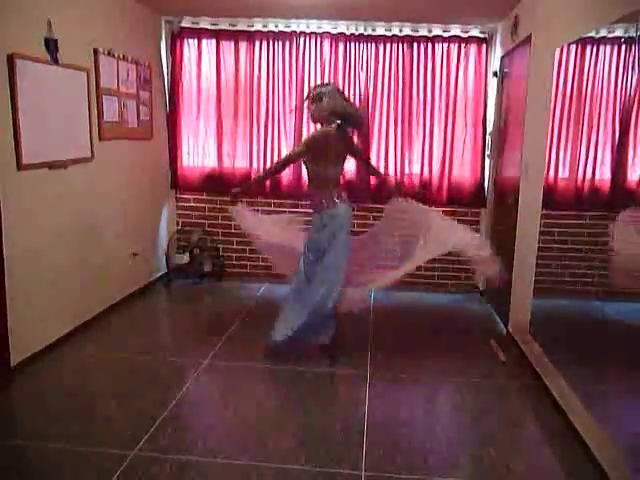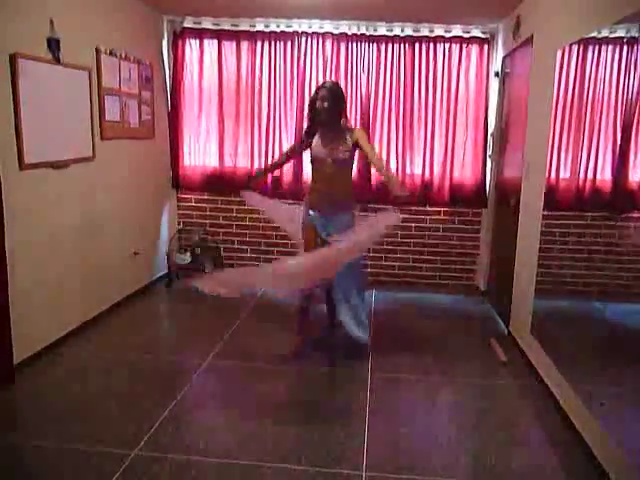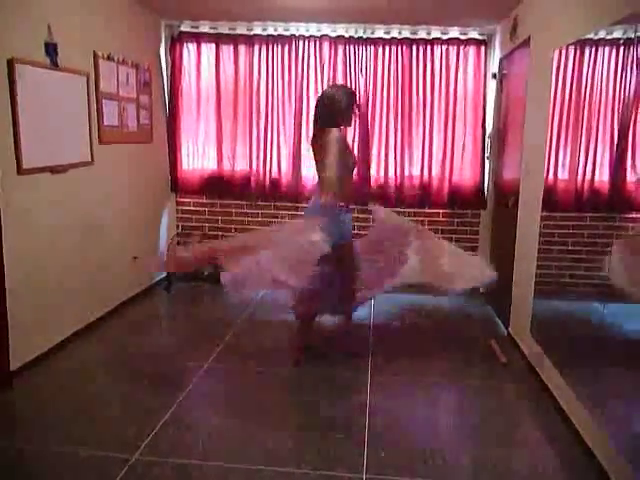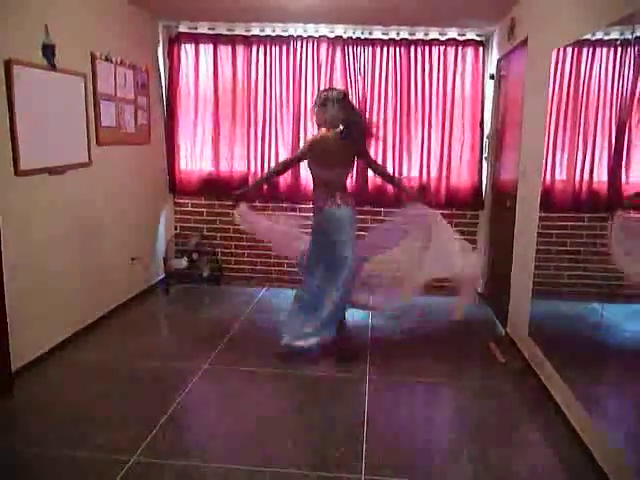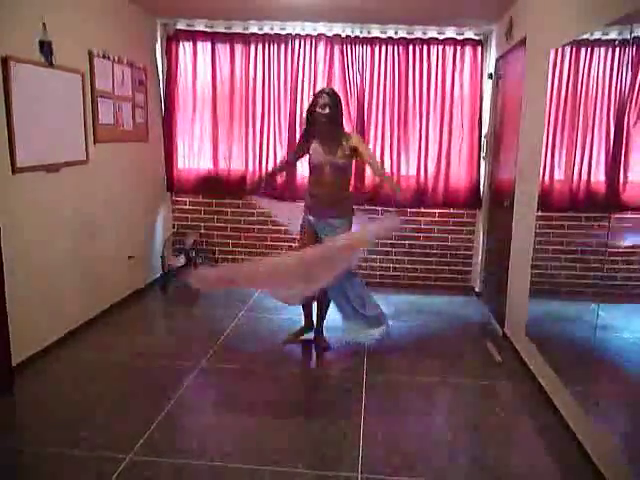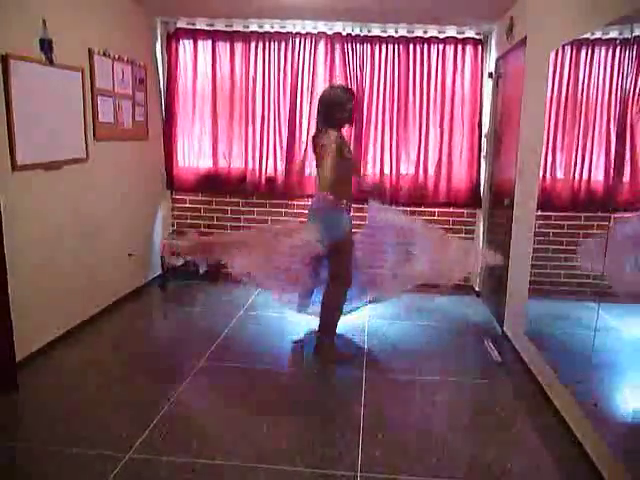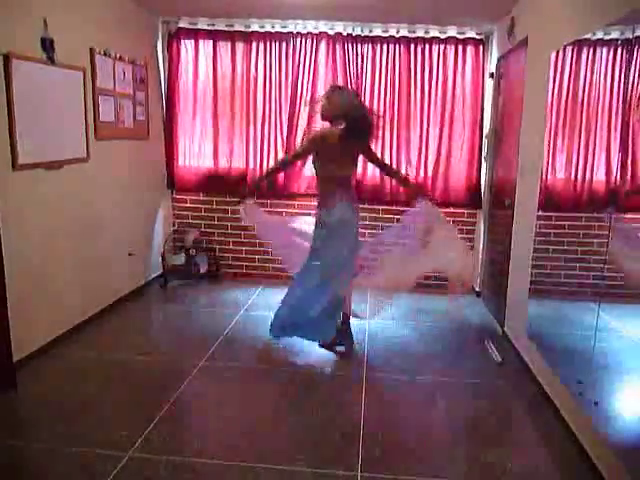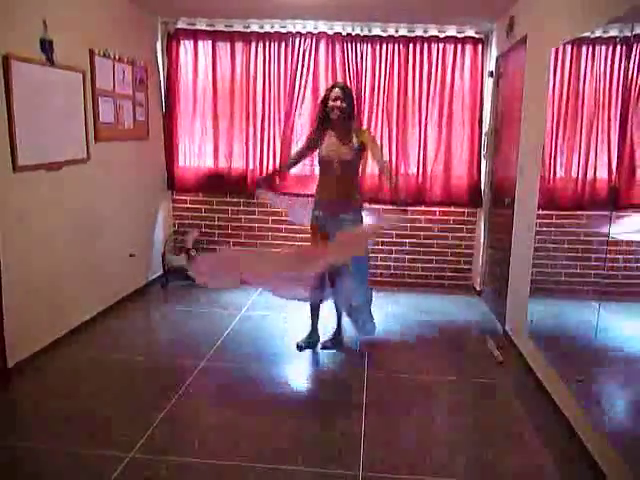
dt=0.4s
person 1, frame 1
left shoulder: (322, 135)
right shoulder: (342, 133)
left elbow: (284, 163)
right elbow: (366, 162)
left wrist: (247, 186)
right wrist: (386, 183)
left hip: (328, 208)
right hip: (338, 205)
left knee: (318, 276)
right knee: (328, 278)
right ankle: (325, 338)
person 1, frame 2
left shoulder: (355, 134)
right shoulder: (309, 134)
left elbow: (375, 160)
right elbow: (284, 158)
left wrist: (395, 184)
right wrist: (257, 175)
left hip: (343, 213)
right hip: (314, 211)
left knee: (341, 275)
left ankle: (333, 330)
right ankle: (303, 333)
person 1, frame 3
left shoulder: (324, 135)
right shoulder: (334, 135)
right elbow: (331, 169)
right wrist: (329, 196)
left hip: (319, 208)
right hip: (333, 212)
left knee: (320, 278)
right knee: (348, 276)
left ankle: (302, 341)
person 1, frame 4
left shoulder: (320, 139)
right shoulder: (353, 139)
left elbow: (285, 165)
right elbow: (378, 168)
left wrist: (249, 187)
right wrist: (401, 188)
left hip: (328, 212)
right hip: (343, 209)
left knee: (328, 275)
right knee: (335, 273)
left ankle: (335, 336)
right ankle: (338, 331)
person 1, frame 5
left shoulder: (349, 140)
right shoulder: (307, 139)
left elbow: (373, 165)
right elbow: (287, 162)
left wrist: (393, 188)
right wrist: (263, 180)
left hip: (339, 215)
right hip: (312, 213)
left ankle: (318, 329)
right ankle: (306, 324)
person 1, frame 6
left shoulder: (334, 136)
right shoulder: (333, 136)
left elbow: (345, 167)
right elbow: (326, 171)
right wrist: (328, 191)
left hip: (328, 208)
right hip: (332, 209)
left knee: (333, 275)
right knee: (342, 278)
left ankle: (322, 336)
right ankle: (326, 342)
person 1, frame 7
left shoulder: (325, 134)
right shoulder: (357, 136)
left elbow: (288, 160)
right elbow: (384, 166)
left wrist: (258, 181)
right wrist: (412, 188)
left hip: (335, 208)
right hip: (345, 206)
left knee: (325, 270)
right knee: (338, 272)
left ankle: (342, 334)
right ankle: (343, 331)
person 1, frame 8
left shoulder: (360, 135)
right shoulder: (318, 134)
left elbow: (380, 162)
right elbow: (295, 158)
left wrist: (394, 185)
right wrist: (270, 176)
left hip: (348, 211)
right hip: (321, 209)
left knee: (339, 272)
right knee: (316, 271)
left ankle: (338, 331)
right ankle: (314, 329)
